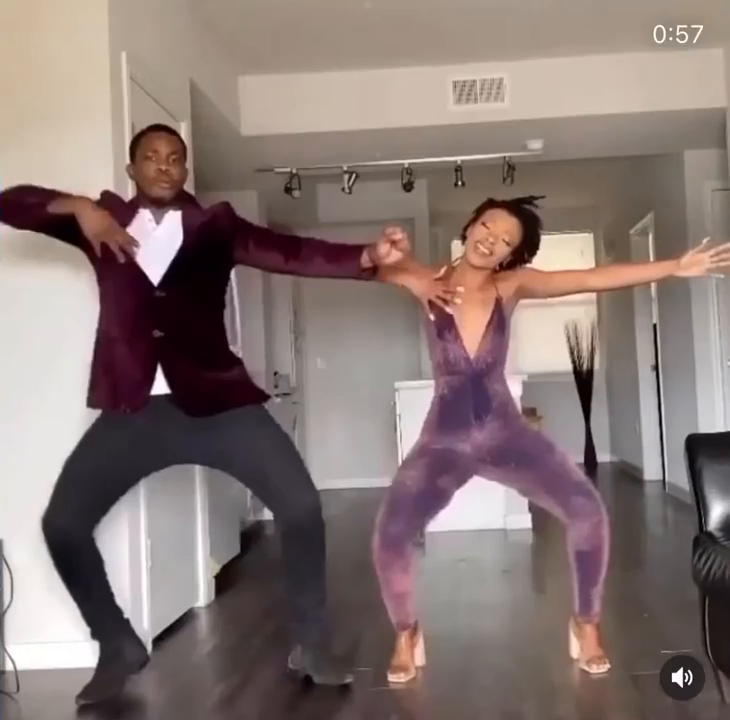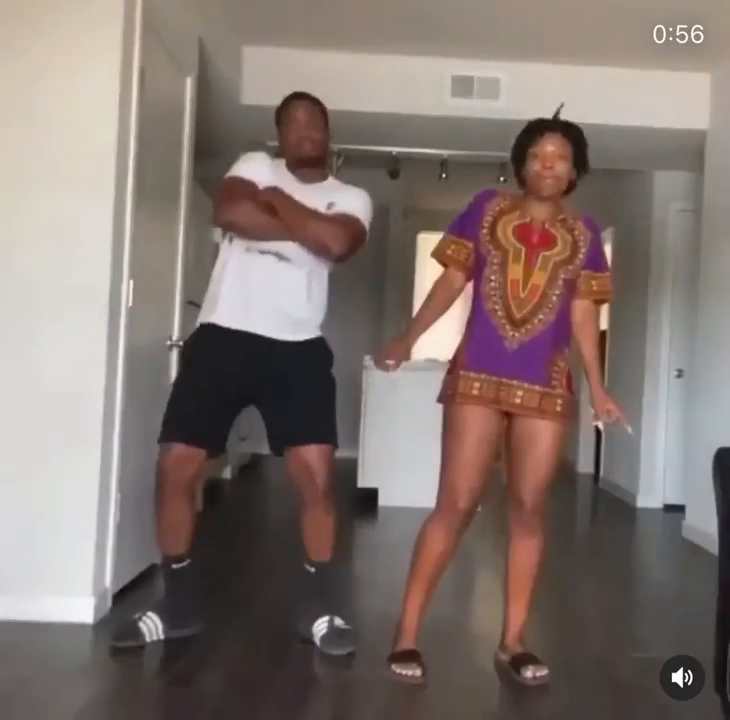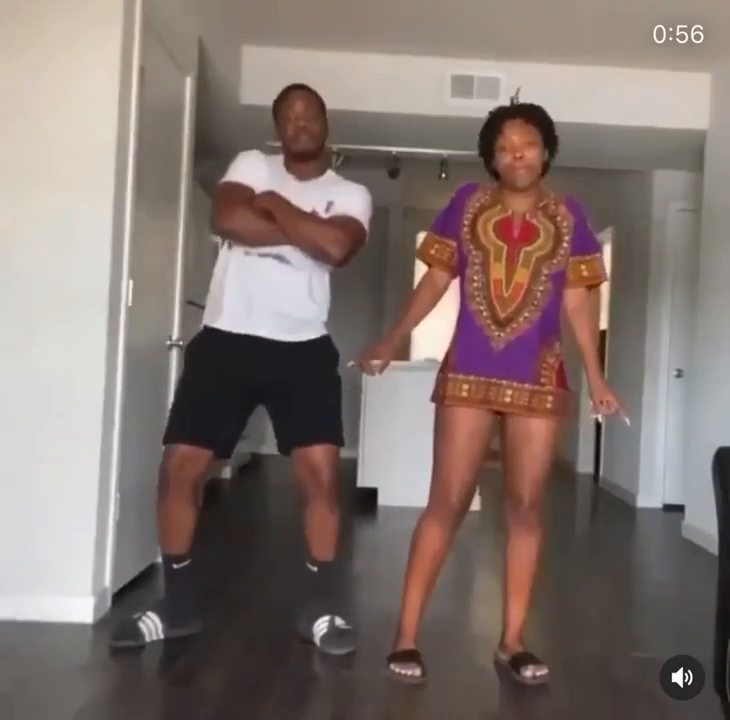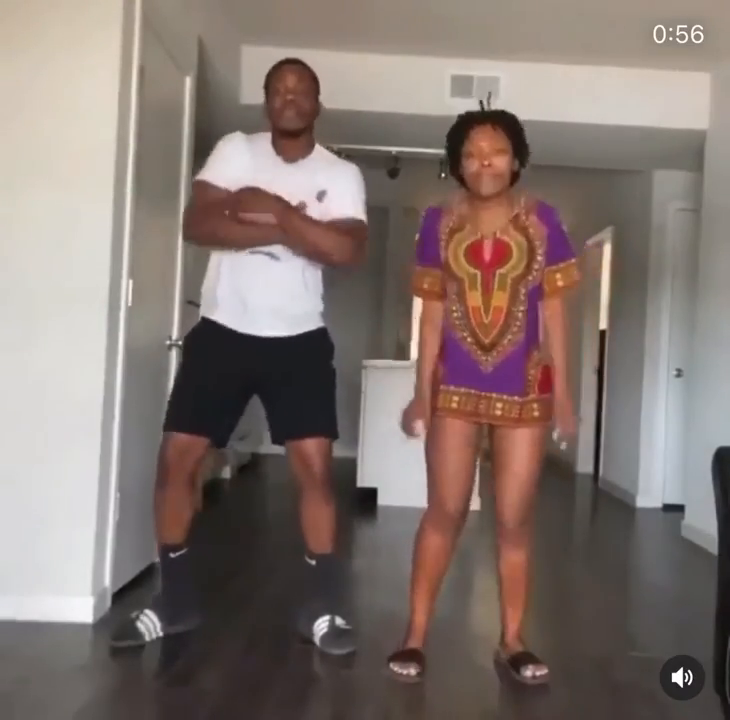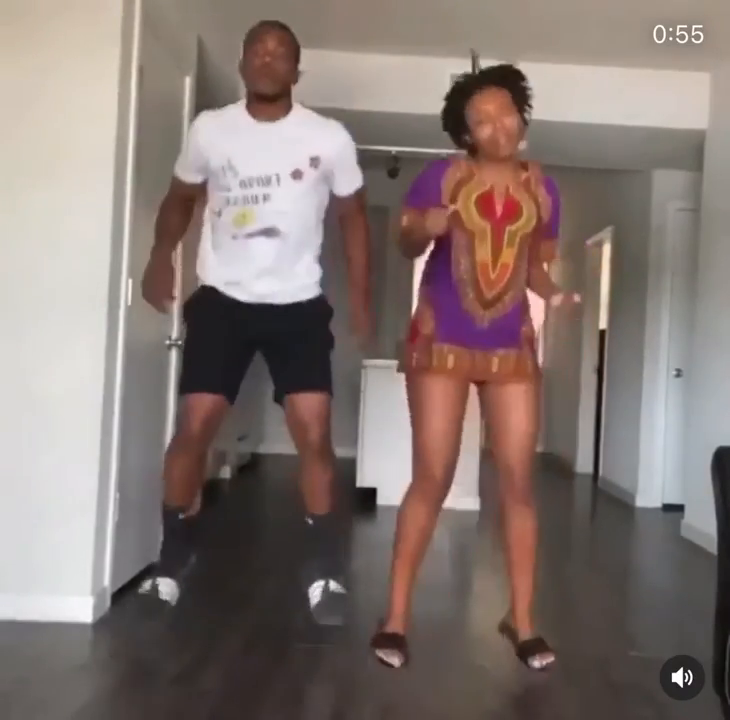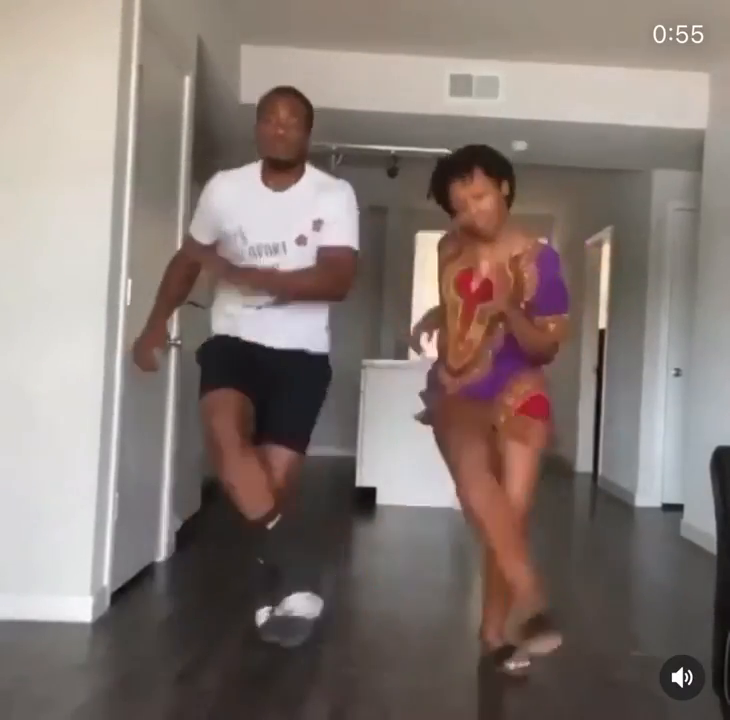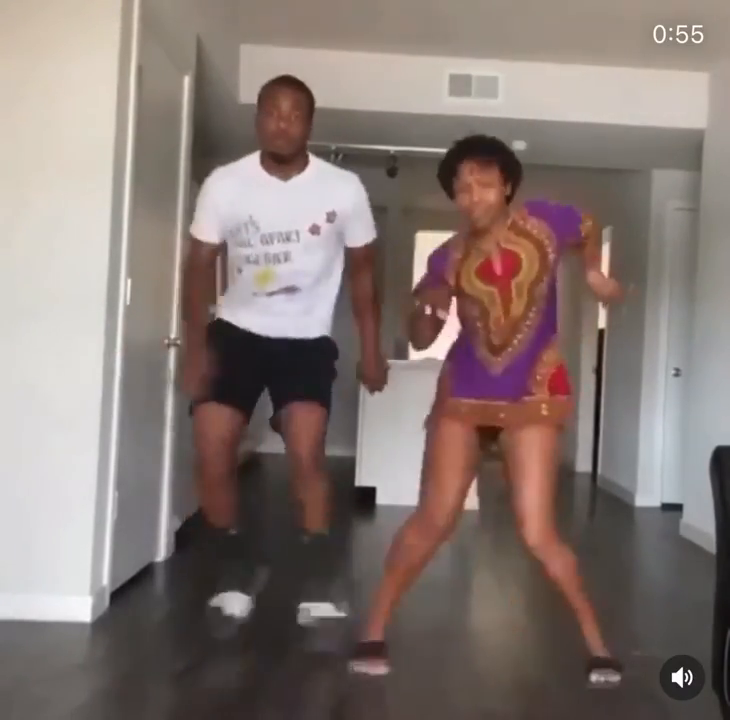
dt=0.4s
person 1, frame 1
left shoulder: (213, 226)
right shoulder: (103, 220)
left elbow: (289, 253)
left wrist: (366, 259)
right wrist: (75, 205)
left hip: (216, 400)
right hip: (133, 407)
left knee: (301, 507)
right knee: (62, 523)
left ankle: (310, 643)
right ankle: (118, 645)
person 1, frame 2
left shoulder: (352, 198)
right shoulder: (255, 165)
left elbow: (338, 243)
right elbow: (229, 213)
left wrist: (278, 202)
right wrist: (303, 226)
left hip: (297, 348)
right hip: (222, 337)
left knee: (315, 477)
right knee: (175, 468)
left ankle: (320, 607)
right ankle: (177, 603)
person 1, frame 3
left shoulder: (351, 194)
right shoulder: (251, 165)
left elbow: (337, 248)
right elbow: (227, 220)
left wrist: (275, 205)
right wrist: (303, 231)
left hip: (302, 348)
right hip: (226, 339)
left knee: (321, 474)
right knee: (179, 467)
left ankle: (321, 608)
right ankle: (179, 603)
person 1, frame 4
left shoulder: (342, 175)
right shoulder: (235, 149)
left elbow: (346, 251)
right elbow: (197, 223)
left wrist: (269, 206)
right wrist: (274, 225)
left hip: (298, 339)
right hip: (222, 331)
left knee: (314, 469)
right knee: (176, 459)
left ankle: (322, 605)
right ankle: (175, 600)
person 1, frame 5
left shoulder: (329, 138)
right shoulder: (208, 129)
left elbow: (353, 216)
right elbow: (180, 198)
left wrist: (360, 295)
right wrist: (160, 260)
left hip: (296, 304)
right hip: (221, 300)
left knee: (312, 433)
right knee: (195, 426)
left ankle: (324, 570)
right ankle: (175, 555)
person 1, frame 6
left shoulder: (335, 195)
right shoulder: (222, 190)
left elbow: (336, 279)
right elbow: (189, 258)
left wrist: (253, 276)
right wrist: (155, 323)
left hip: (302, 354)
right hip: (235, 343)
left knee: (277, 476)
right knee: (223, 427)
left ankle: (272, 596)
right ankle: (293, 575)
person 1, frame 7
left shoulder: (344, 189)
right shoulder: (223, 183)
left elbow: (362, 268)
right elbow: (198, 269)
left wrist: (372, 346)
right wrist: (195, 341)
left hip: (304, 340)
right hip: (235, 333)
left knee: (305, 451)
right knee: (212, 452)
left ankle: (316, 585)
right ankle: (231, 577)
person 2, frame 1
left shoulder: (510, 286)
left elbow: (591, 279)
left wrist: (673, 267)
left hip: (505, 433)
right hip: (443, 440)
left knee: (587, 511)
right knee: (390, 535)
left ankle: (586, 625)
right ankle: (406, 636)
person 2, frame 2
left shoulder: (583, 233)
right shoulder: (487, 209)
left elbow: (583, 312)
right elbow: (451, 281)
left wrist: (597, 386)
right wrist: (404, 340)
left hip: (545, 386)
right hip: (478, 377)
left knee: (528, 510)
right knee: (455, 505)
left ankle: (511, 641)
right ankle: (407, 633)
person 2, frame 3
left shoulder: (567, 216)
right shoulder: (467, 204)
left elbow: (577, 301)
right elbow: (435, 281)
left wrist: (595, 376)
right wrist: (392, 343)
left hip: (537, 380)
right hip: (468, 374)
left knee: (525, 507)
right knee: (447, 502)
left ankle: (512, 640)
right ankle: (406, 635)
person 2, frame 4
left shoulder: (542, 222)
right shoulder: (438, 224)
left elbow: (552, 310)
right elbow: (433, 313)
left wrist: (563, 392)
right wrist: (422, 394)
left hip: (523, 390)
right hip: (454, 388)
left knee: (512, 519)
right knee: (447, 510)
left ankle: (513, 640)
right ankle: (415, 636)
person 2, frame 5
left shoulder: (542, 191)
right shoulder: (442, 175)
right elbow: (408, 243)
left wrist: (552, 290)
right wrist: (425, 229)
left hip: (511, 349)
right hip: (442, 343)
left knee: (517, 479)
right knee: (432, 479)
left ankle: (521, 619)
right ankle: (396, 615)
person 2, frame 6
left shoulder: (540, 262)
right shoulder: (452, 247)
left elbow: (547, 345)
left wrist: (516, 323)
right wrist: (431, 320)
left hip: (516, 398)
right hip: (454, 393)
left knee: (507, 520)
right knee: (474, 470)
left ankle: (493, 635)
right ankle: (533, 605)
person 2, frame 7
left shoulder: (540, 220)
right shoulder: (447, 257)
left elbow: (589, 225)
right elbow: (420, 338)
left wrist: (594, 270)
right wrist: (423, 310)
left hip: (531, 394)
right hip: (464, 393)
left knee: (537, 534)
right knee: (433, 520)
left ankle: (594, 640)
right ankle: (374, 630)
